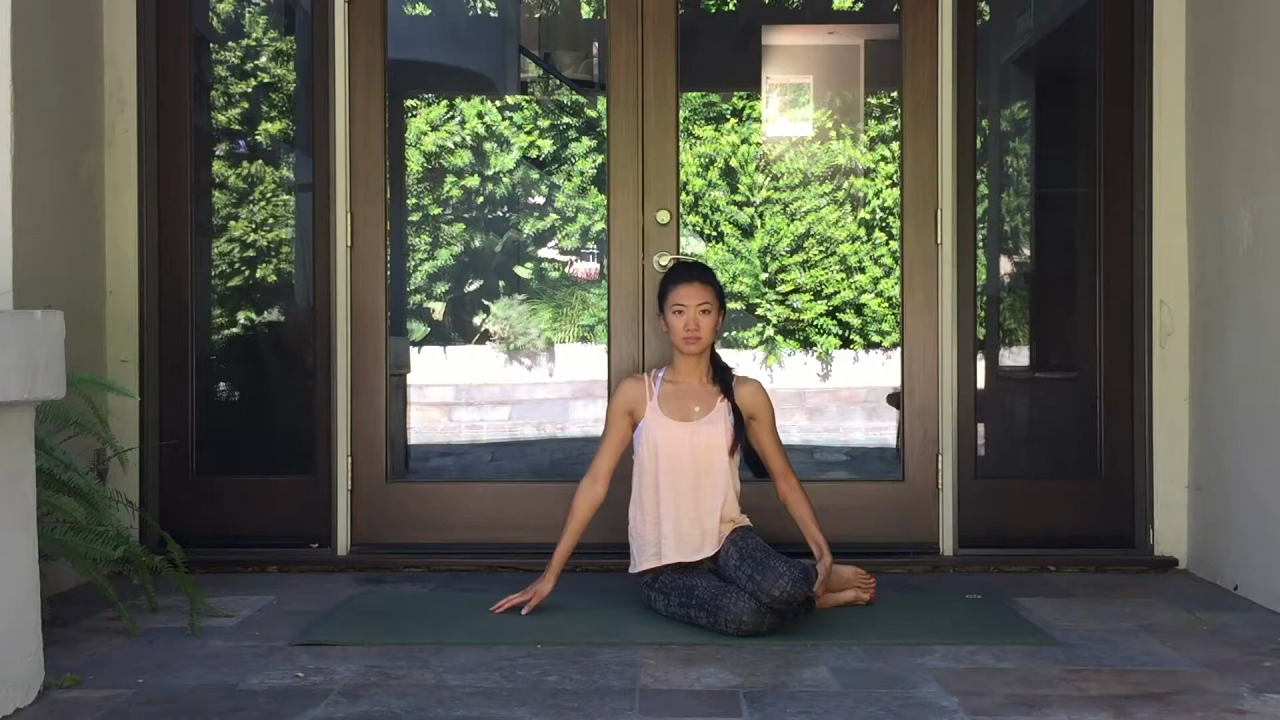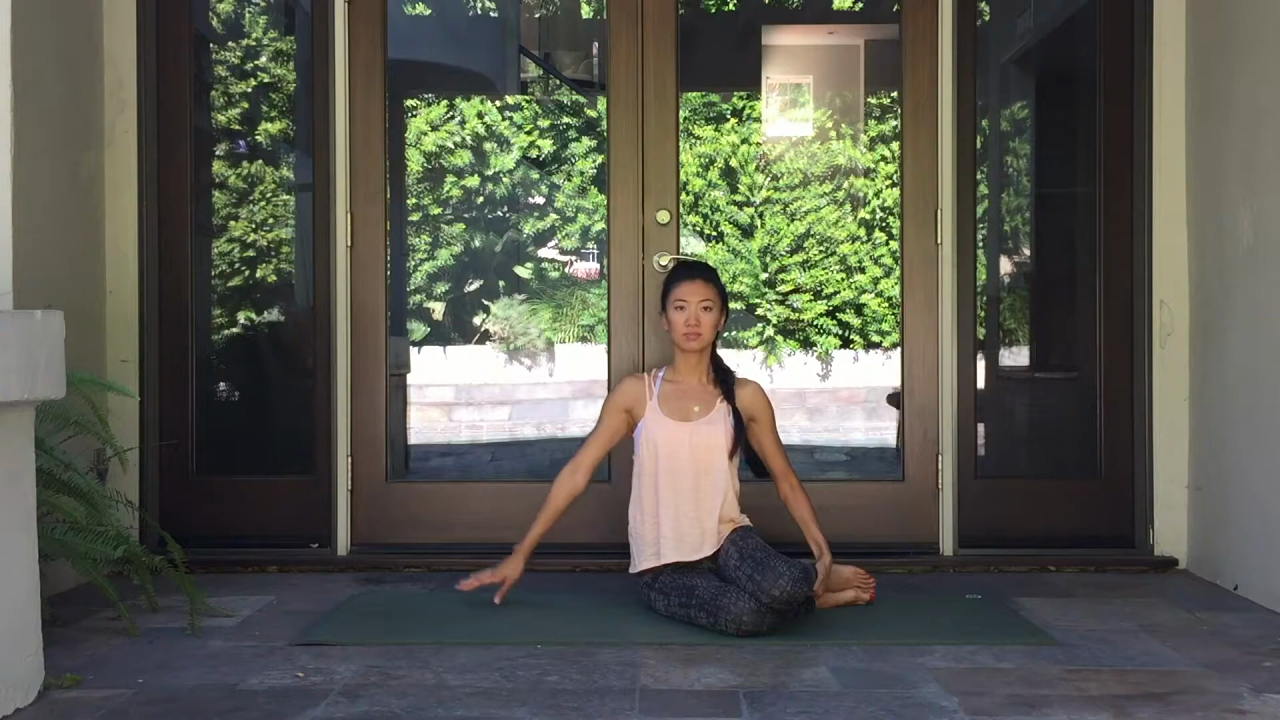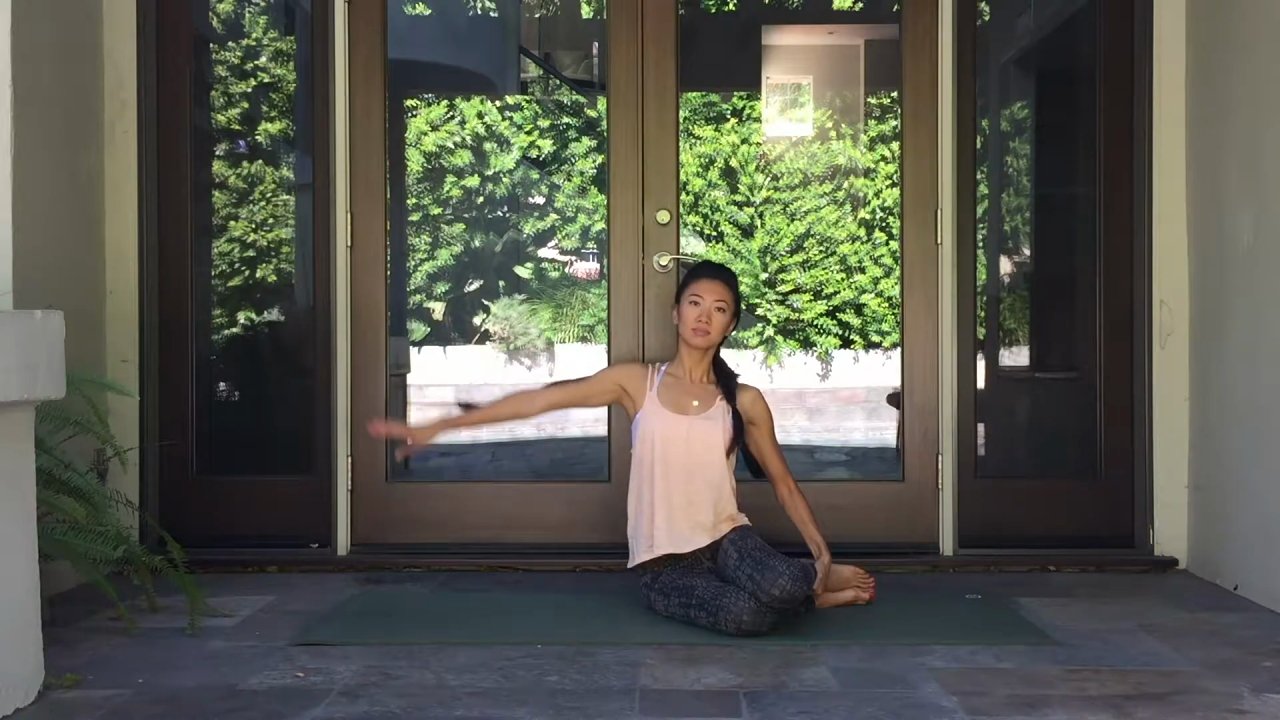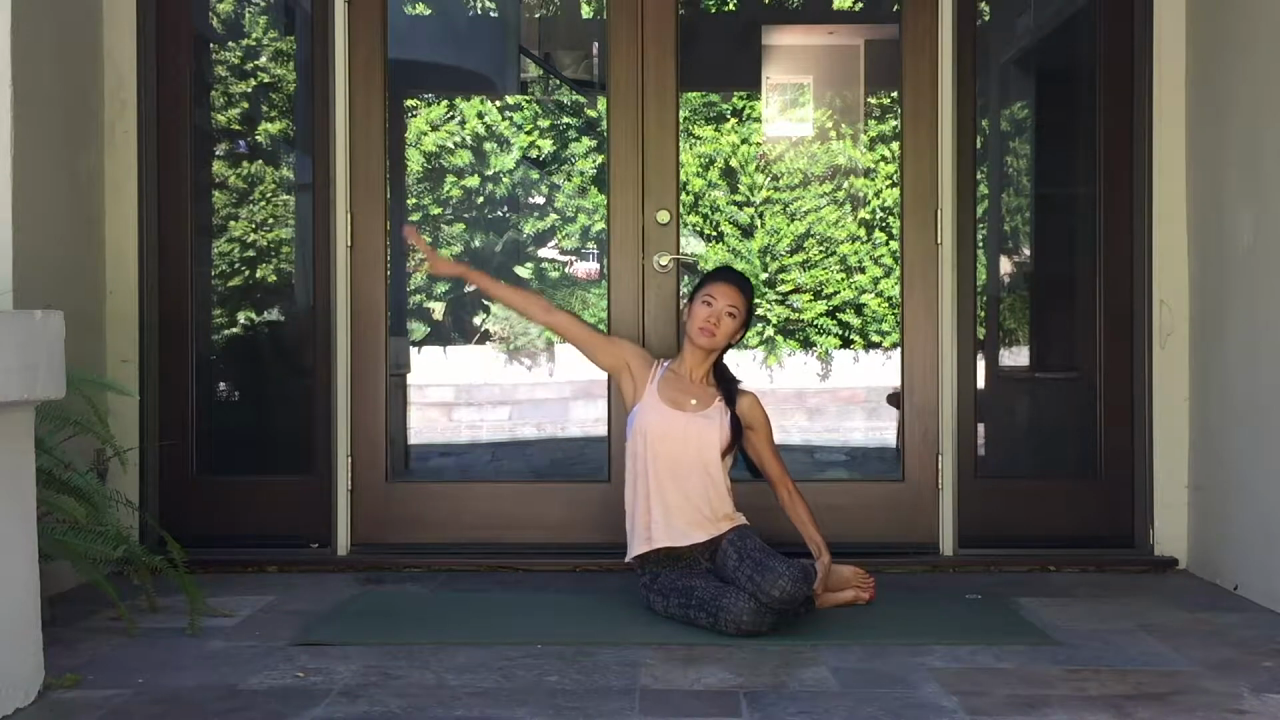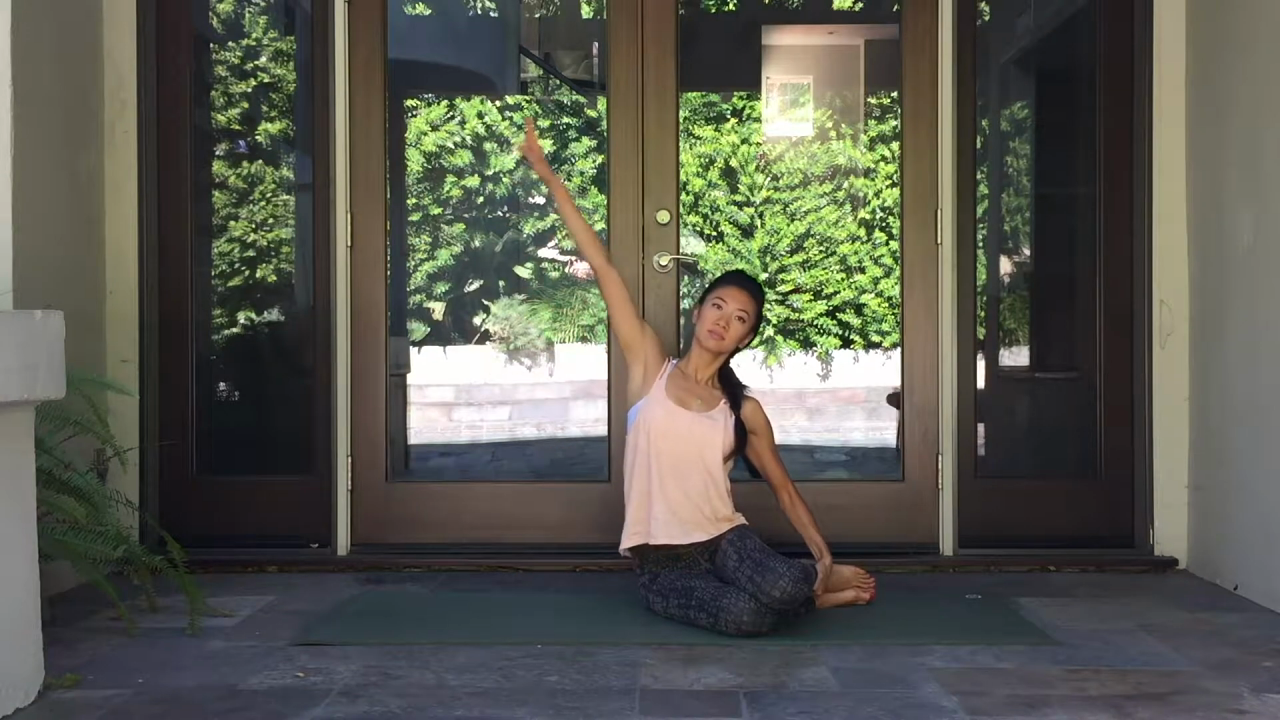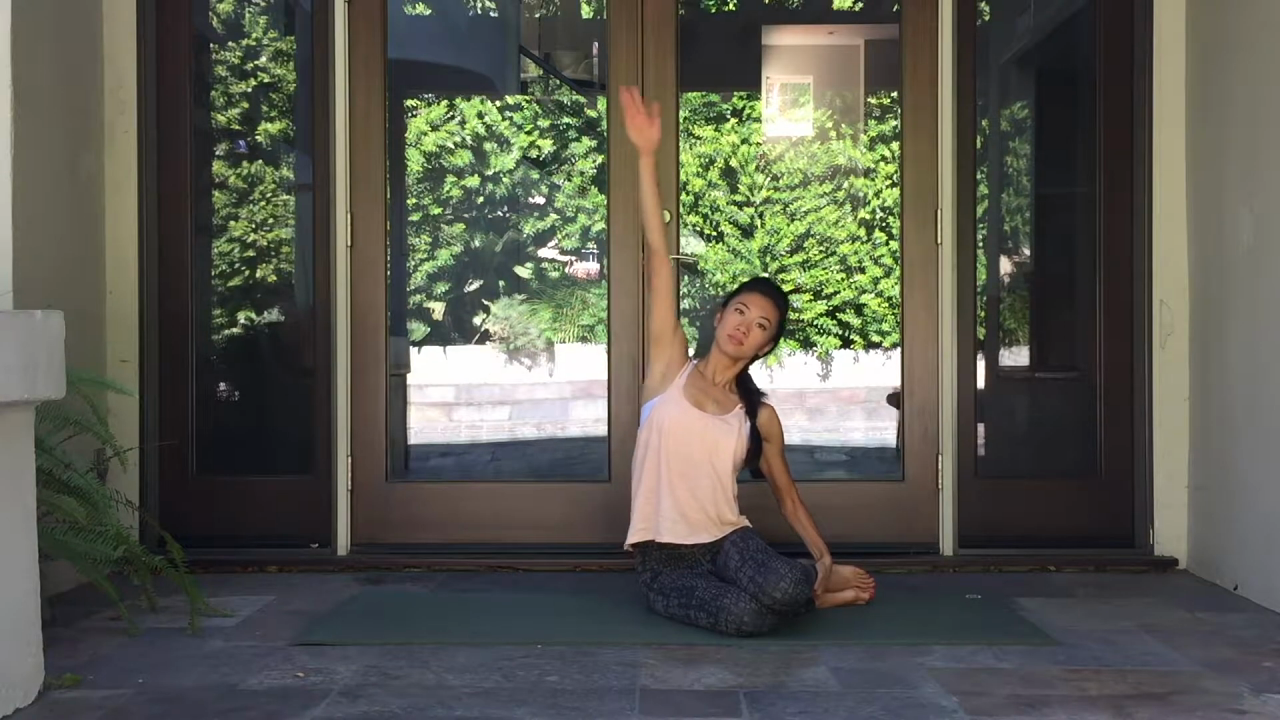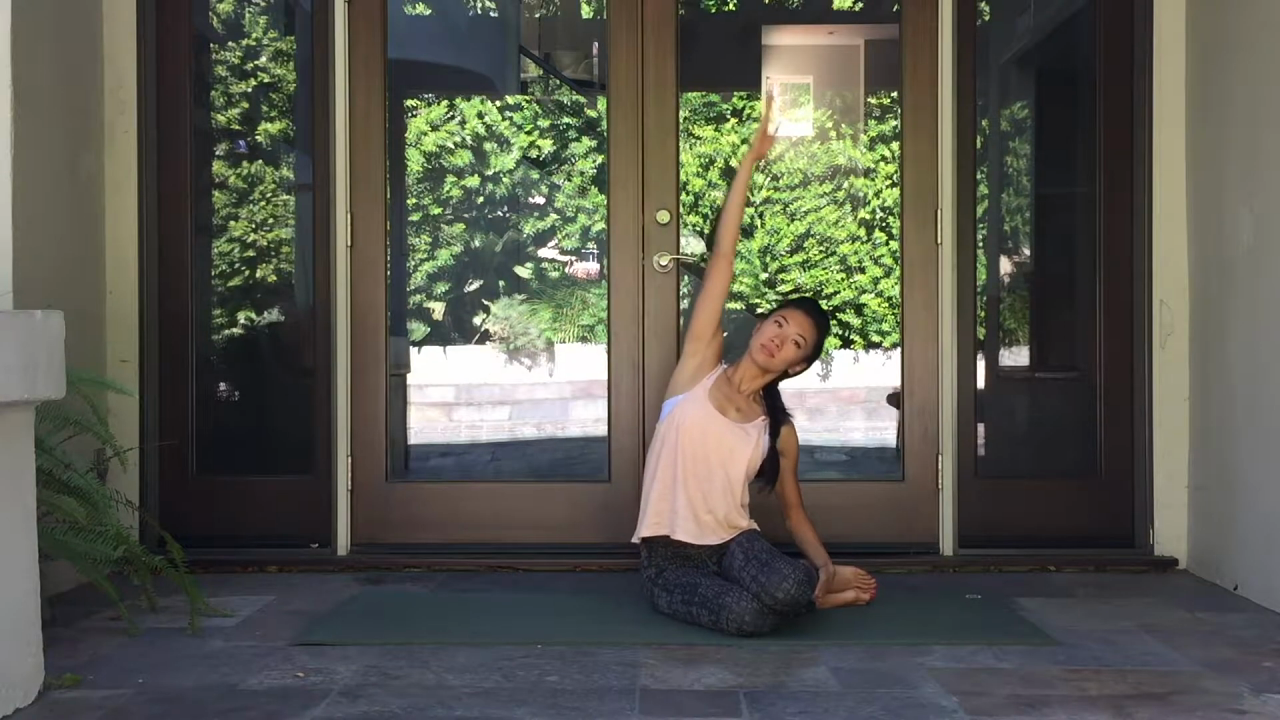
dt=0.3s
person 1, frame 1
left shoulder: (746, 394)
right shoulder: (635, 393)
left elbow: (784, 479)
right elbow: (595, 482)
left wrist: (824, 553)
right wrist: (551, 573)
left hip: (728, 542)
right hip: (663, 568)
left knee: (783, 588)
right knee: (744, 616)
left ankle: (817, 579)
right ankle: (817, 593)
person 1, frame 2
left shoulder: (746, 397)
right shoulder: (637, 392)
left elbow: (785, 479)
right elbow: (578, 471)
left wrist: (824, 553)
right wrist: (520, 554)
left hip: (727, 542)
right hip: (663, 568)
left knee: (782, 586)
right knee: (744, 615)
left ankle: (817, 577)
right ankle: (815, 591)
person 1, frame 3
left shoulder: (744, 401)
right shoulder: (636, 381)
left elbow: (783, 482)
right elbow: (538, 400)
left wrist: (823, 553)
right wrist: (439, 426)
left hip: (727, 539)
right hip: (662, 564)
left knee: (783, 585)
right knee: (745, 614)
left ankle: (815, 578)
right ankle: (814, 592)
person 1, frame 4
left shoulder: (742, 407)
right shoulder: (639, 370)
left elbow: (782, 484)
right elbow: (556, 318)
left wrist: (822, 557)
right wrist: (462, 270)
left hip: (724, 538)
right hip: (660, 559)
left knee: (783, 588)
right knee: (739, 617)
left ankle: (820, 577)
person 1, frame 5
left shoulder: (745, 411)
right shoulder: (649, 367)
left elbow: (782, 487)
right elbow: (603, 269)
left wrist: (825, 557)
right wrist: (549, 177)
left hip: (724, 540)
right hip: (660, 562)
left knee: (780, 590)
right knee: (743, 618)
left ankle: (815, 581)
right ankle: (809, 591)
person 1, frame 6
left shoulder: (760, 417)
right shoulder: (670, 365)
left elbow: (786, 496)
right elbow: (658, 255)
left wrist: (824, 559)
right wrist: (646, 156)
left hip: (726, 540)
right hip: (663, 557)
left knee: (784, 588)
right knee: (744, 617)
left ankle: (816, 582)
right ankle: (810, 591)
person 1, frame 7
left shoulder: (779, 432)
right shoulder: (700, 367)
left elbow: (793, 511)
right elbow: (721, 258)
left wrist: (826, 566)
right wrist: (749, 161)
left hip: (733, 541)
right hip: (670, 556)
left knee: (784, 588)
right knee: (746, 616)
left ankle: (815, 585)
right ankle: (811, 592)
